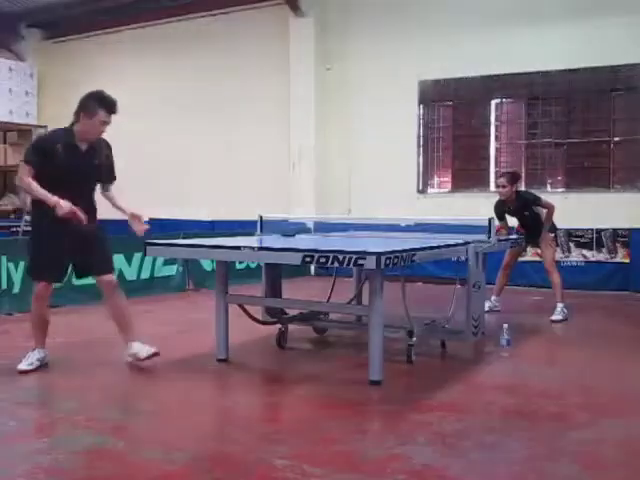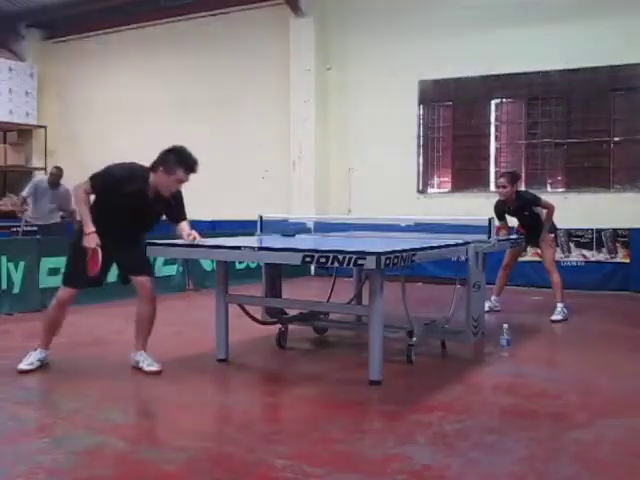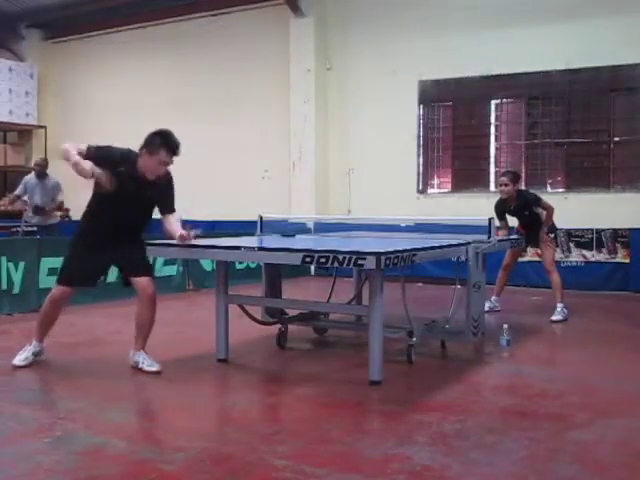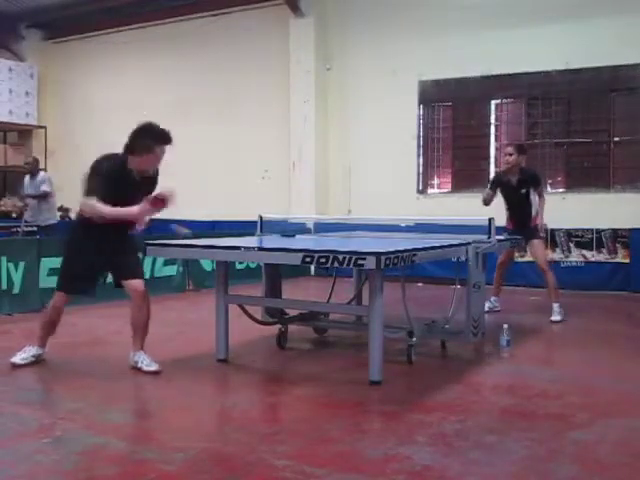
dt=0.7s
person 1, frame 1
left shoulder: (103, 149)
right shoulder: (48, 142)
left elbow: (107, 188)
right elbow: (23, 179)
left wrist: (127, 211)
right wrist: (54, 201)
left hip: (86, 226)
right hip: (50, 227)
left knee: (110, 283)
right knee: (41, 289)
left ankle: (132, 345)
right ankle: (39, 351)
person 1, frame 2
left shoulder: (172, 196)
right shoulder: (122, 175)
left elbow: (179, 222)
right elbow: (80, 190)
left wrist: (187, 232)
right wrist: (89, 230)
left hip: (129, 243)
right hip: (94, 238)
left knee: (147, 289)
right knee: (64, 296)
left ankle: (139, 353)
right ankle: (41, 350)
person 1, frame 3
left shoulder: (164, 180)
right shoulder: (115, 158)
left elbow: (168, 215)
right elbow: (68, 148)
left wrist: (178, 232)
right wrist: (78, 163)
left hip: (129, 242)
right hip: (91, 238)
left knee: (148, 292)
right knee: (59, 294)
left ankle: (139, 352)
right ankle: (36, 344)
person 1, frame 4
left shoulder: (149, 175)
right shoulder: (105, 167)
right elbow: (88, 208)
left wrist: (143, 213)
right wrist: (130, 212)
left hip: (120, 239)
right hip: (87, 239)
left knee: (139, 291)
right knee: (61, 298)
left ankle: (138, 353)
right ankle: (38, 347)
person 2, frame 1
left shoulder: (526, 197)
right shoulder: (499, 206)
left elbow: (551, 207)
right elbow: (504, 229)
left wrist: (545, 232)
right wrist: (500, 232)
left hip: (543, 230)
right hip: (525, 231)
left knee: (550, 267)
right knee: (505, 265)
left ankle: (561, 307)
right ankle: (494, 301)
person 2, frame 2
left shoulder: (526, 197)
right shoulder: (499, 206)
left elbow: (551, 208)
right elbow: (504, 229)
left wrist: (544, 232)
right wrist: (501, 233)
left hip: (543, 229)
right hip: (524, 231)
left knee: (550, 267)
right knee: (506, 265)
left ankle: (561, 307)
right ankle: (494, 301)
person 2, frame 3
left shoulder: (527, 197)
right shoulder: (500, 205)
left elbow: (550, 209)
right elbow: (504, 228)
left wrist: (543, 231)
right wrist: (501, 233)
left hip: (543, 229)
right hip: (524, 230)
left knee: (549, 267)
right knee: (506, 265)
left ankle: (560, 308)
right ankle: (494, 301)
person 2, frame 4
left shoulder: (530, 175)
right shoulder: (499, 178)
left elbow: (541, 196)
right elbow: (487, 202)
left wrist: (540, 216)
right wrist: (486, 197)
left hip: (531, 225)
right hip: (512, 226)
left knee: (543, 265)
right knee: (501, 264)
left ankle: (556, 306)
right ankle: (494, 301)
